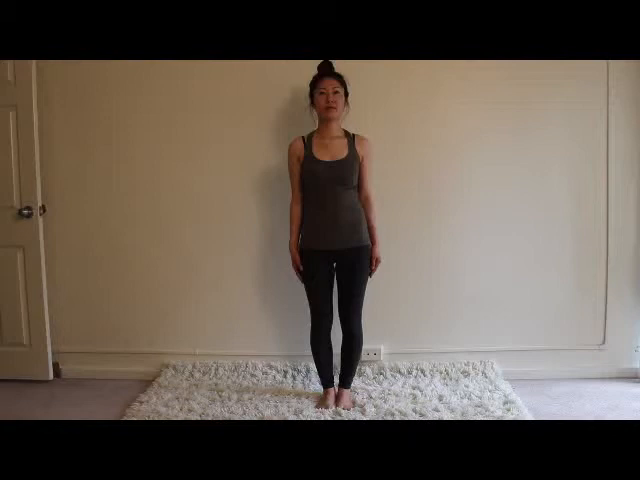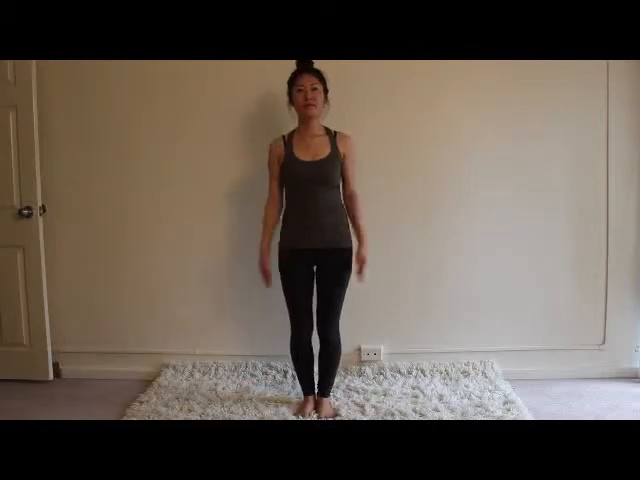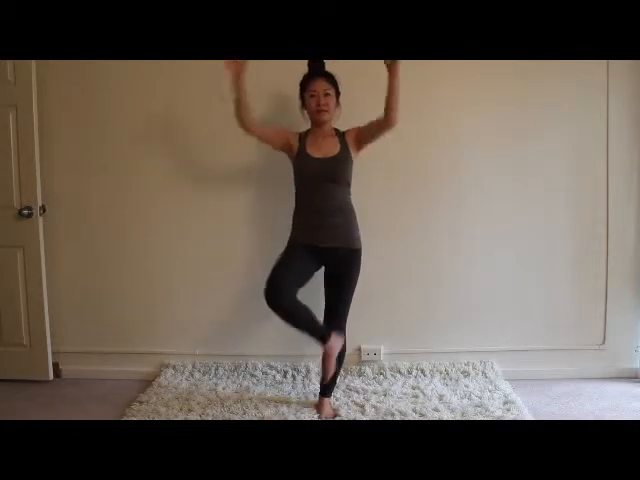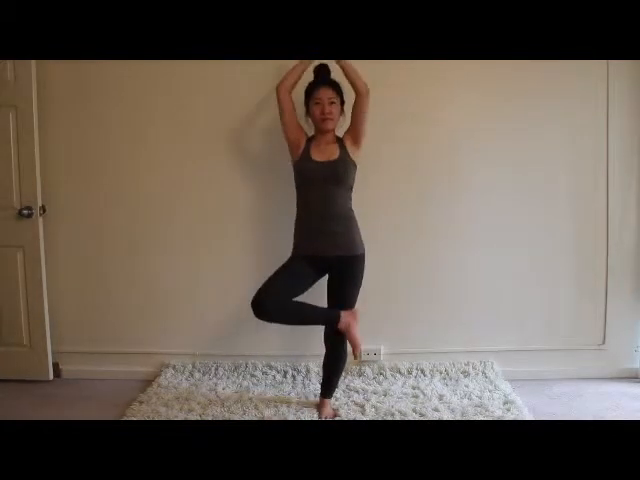
dt=0.5s
person 1, frame 1
left shoulder: (360, 145)
right shoulder: (299, 147)
left elbow: (365, 195)
right elbow: (297, 198)
left wrist: (375, 242)
right wrist: (293, 244)
left hip: (354, 244)
right hip: (314, 246)
left knee: (351, 321)
right knee: (320, 321)
left ankle: (345, 386)
right ankle: (327, 386)
person 1, frame 2
left shoulder: (343, 143)
right shoulder: (280, 147)
left elbow: (351, 195)
right elbow: (274, 200)
left wrist: (362, 242)
right wrist: (264, 249)
left hip: (336, 245)
right hip: (294, 247)
left knee: (329, 326)
right knee: (300, 327)
left ankle: (325, 395)
right ankle: (307, 394)
person 1, frame 3
left shoulder: (352, 140)
right shoulder: (293, 142)
left elbow: (389, 120)
right elbow: (248, 124)
left wrist: (393, 73)
right wrist: (239, 77)
left hip: (345, 242)
right hip: (304, 241)
left knee: (337, 320)
right knee: (277, 294)
left ankle: (325, 396)
right ankle: (329, 336)
person 1, frame 4
left shoulder: (351, 145)
right shoulder: (299, 145)
left elbow: (363, 91)
right elbow: (282, 91)
left wrist: (336, 60)
right wrist: (310, 60)
left hip: (348, 250)
right hip: (307, 252)
left knee: (335, 336)
right knee: (264, 305)
left ankle: (326, 398)
right ankle: (342, 317)
